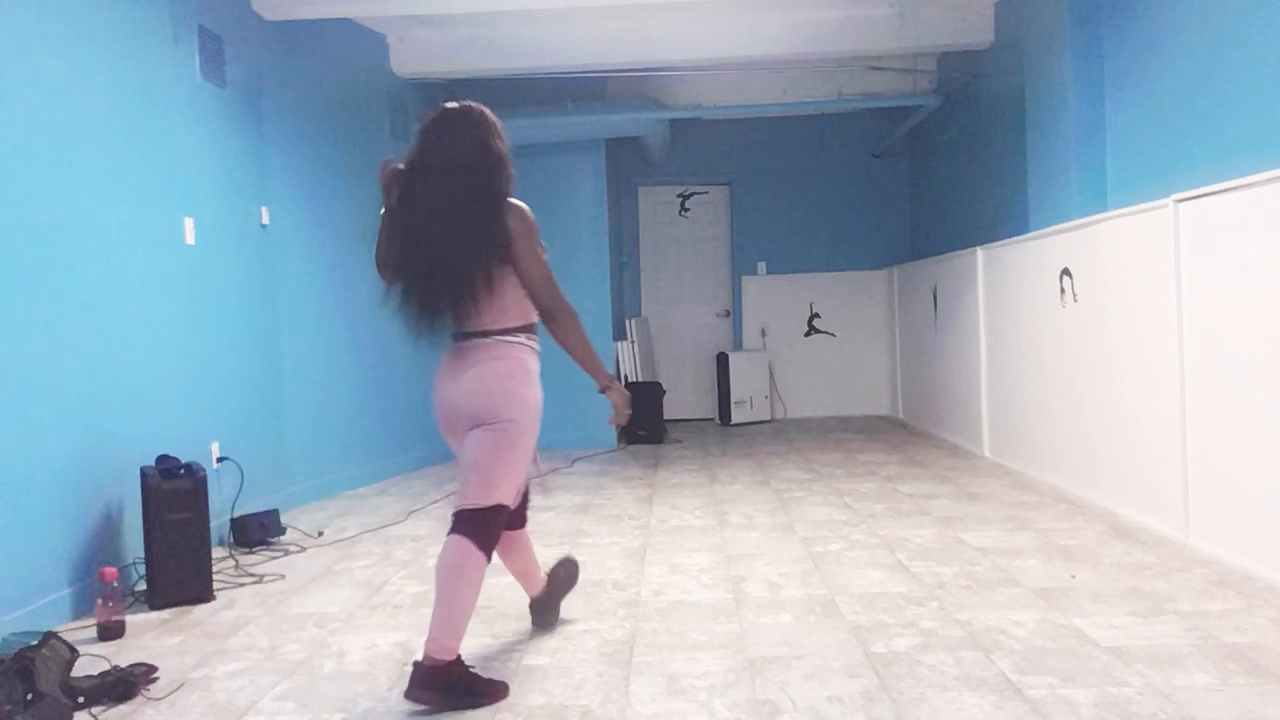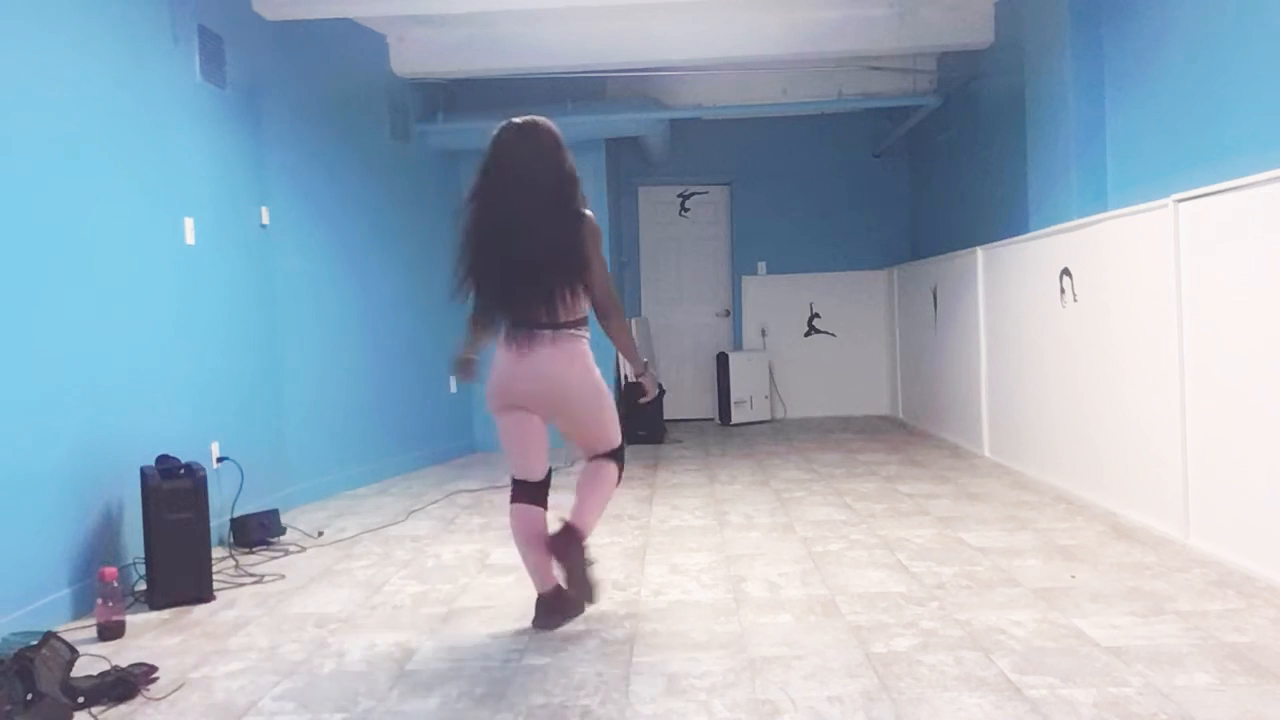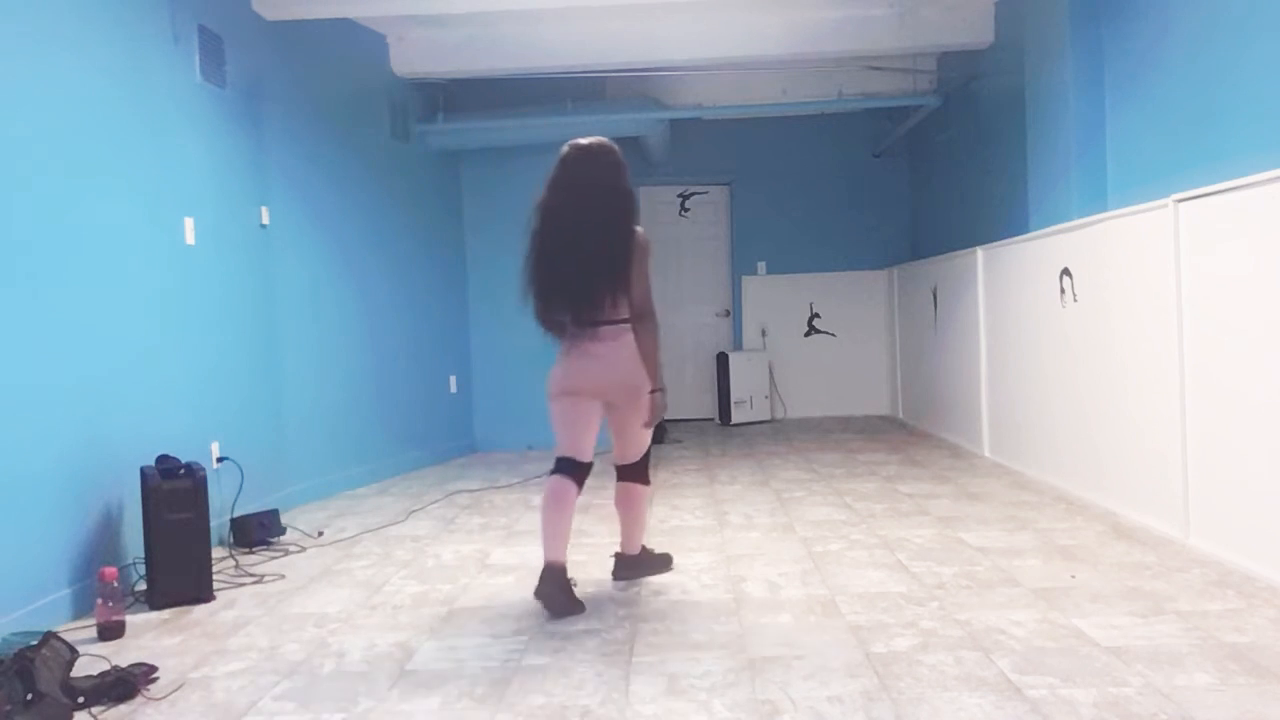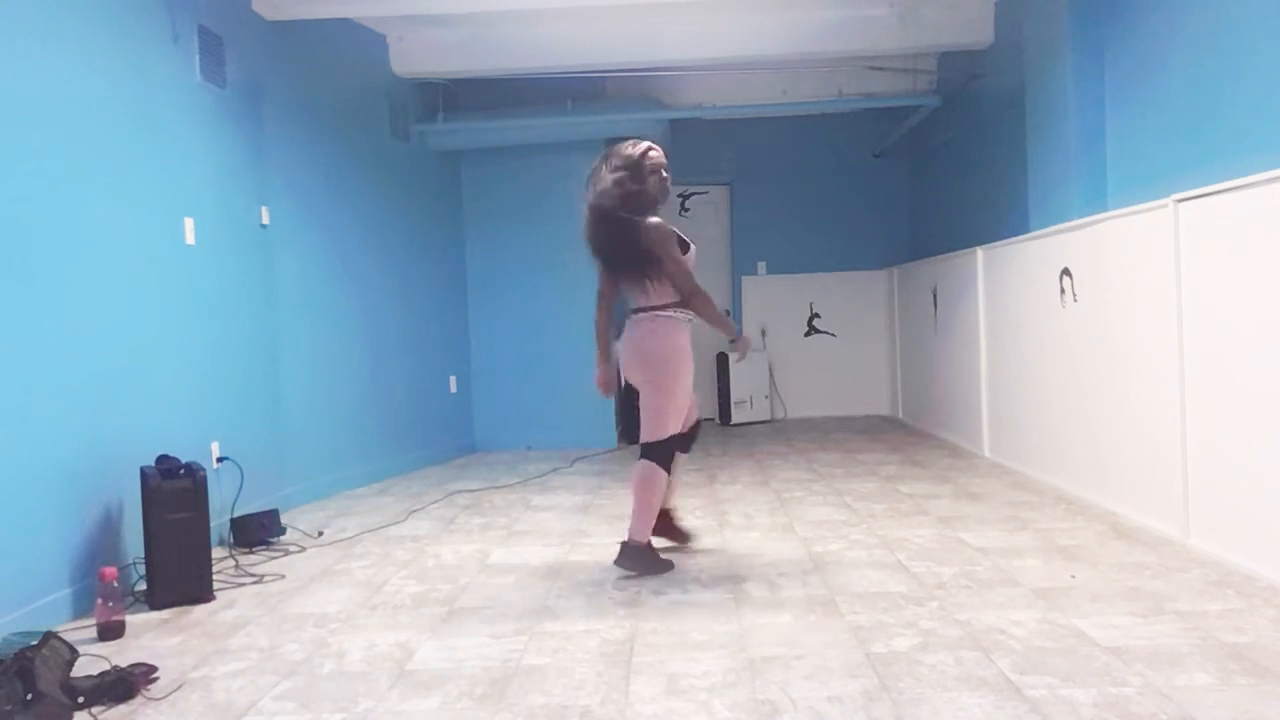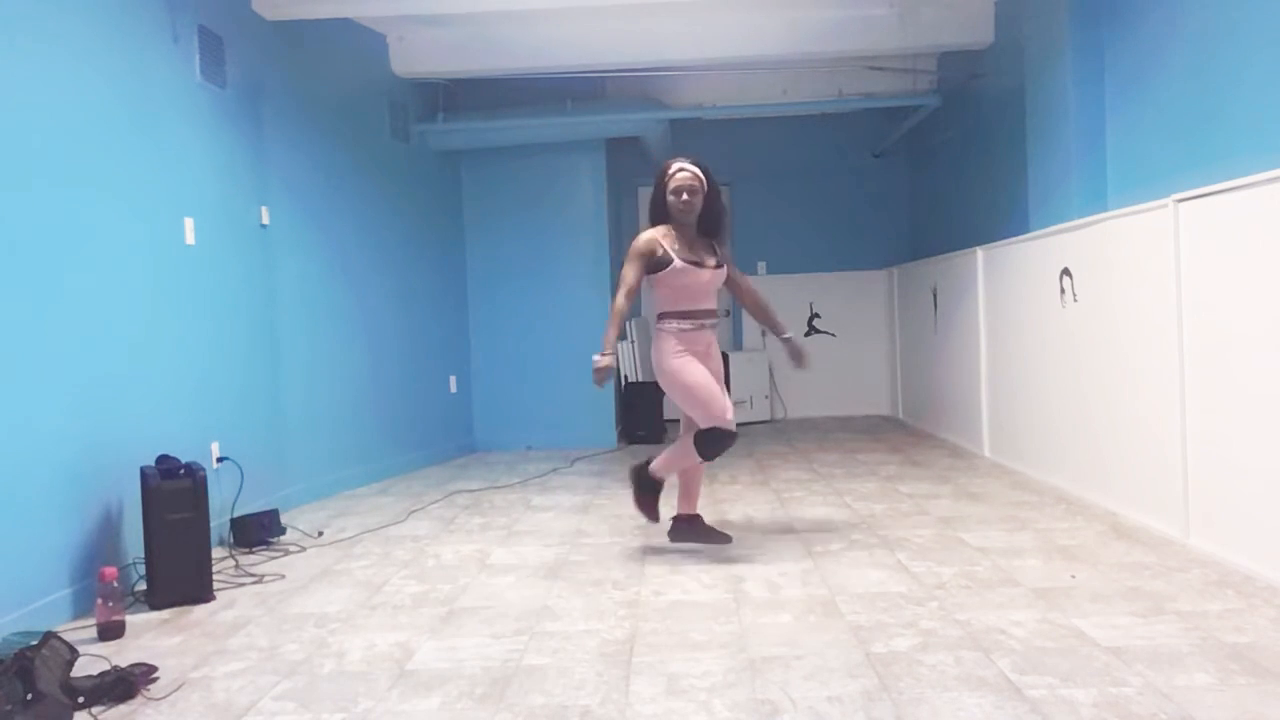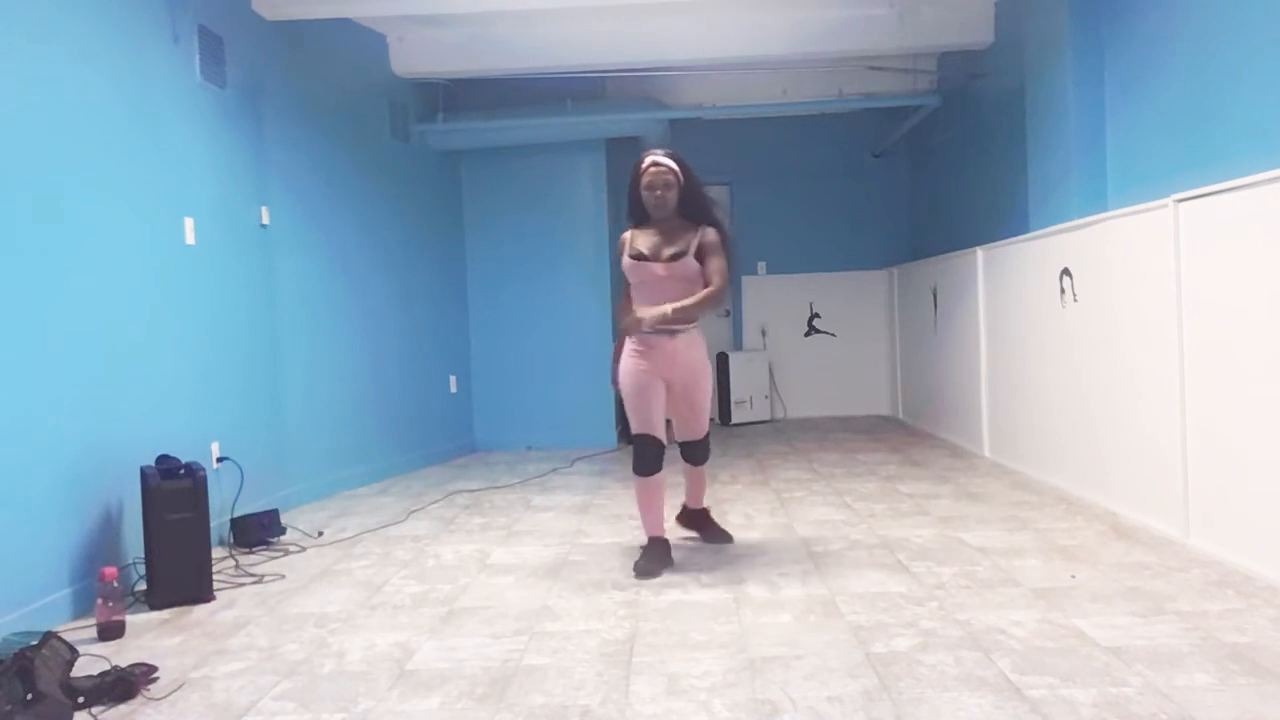
dt=0.5s
person 1, frame 1
left shoulder: (423, 224)
right shoulder: (509, 216)
left elbow: (389, 269)
right elbow: (554, 310)
left wrist: (394, 196)
right wrist: (606, 380)
left hip: (453, 381)
right hip: (504, 379)
left knee: (506, 500)
right knee: (480, 516)
left ankle: (541, 593)
right ankle: (438, 663)
person 1, frame 2
left shoulder: (488, 227)
right shoulder: (579, 223)
left elbow: (484, 309)
right elbow: (607, 305)
left wrist: (468, 352)
right wrist: (640, 366)
left hip: (509, 369)
right hip: (566, 364)
left knee: (527, 482)
right knee: (607, 454)
left ankle: (549, 594)
right ankle: (572, 537)
person 1, frame 3
left shoulder: (549, 238)
right shoulder: (631, 239)
left elbow: (546, 313)
right elbow: (642, 315)
right wrist: (656, 383)
left hip: (572, 363)
right hip: (622, 360)
left knee: (568, 463)
right knee: (632, 462)
left ankle: (554, 570)
right ankle: (632, 554)
person 1, frame 4
left shoulder: (614, 229)
right shoulder: (653, 228)
left elbow: (605, 302)
right elbow: (689, 291)
left wrist: (605, 360)
right wrist: (733, 333)
left hip: (635, 342)
right hip: (663, 340)
left knee: (685, 425)
right knee: (659, 441)
left ankle: (659, 512)
right ankle: (636, 545)
person 1, frame 5
left shoulder: (713, 245)
right shoulder: (650, 243)
left elbow: (746, 294)
right elbow: (625, 297)
left wrist: (784, 334)
right wrist: (607, 351)
left hip: (708, 347)
right hip: (674, 348)
left knee: (700, 434)
right knee: (722, 429)
left ankle: (686, 518)
right ankle: (651, 472)
person 1, frame 6
left shoulder: (705, 236)
right shoulder: (629, 241)
left elbow: (717, 290)
left wrist: (662, 313)
right wrist: (616, 360)
left hip: (688, 349)
right hip: (640, 352)
left knee: (696, 439)
right knee: (646, 444)
left ankle: (695, 511)
right ankle: (655, 542)
